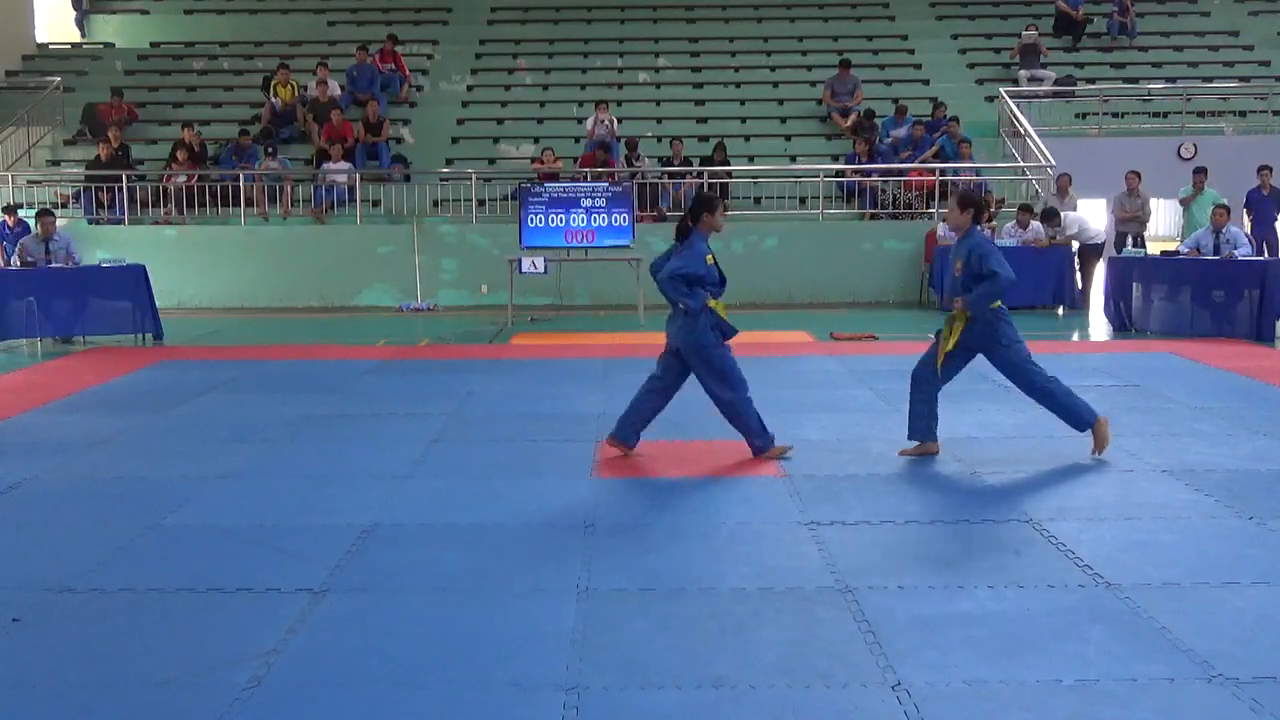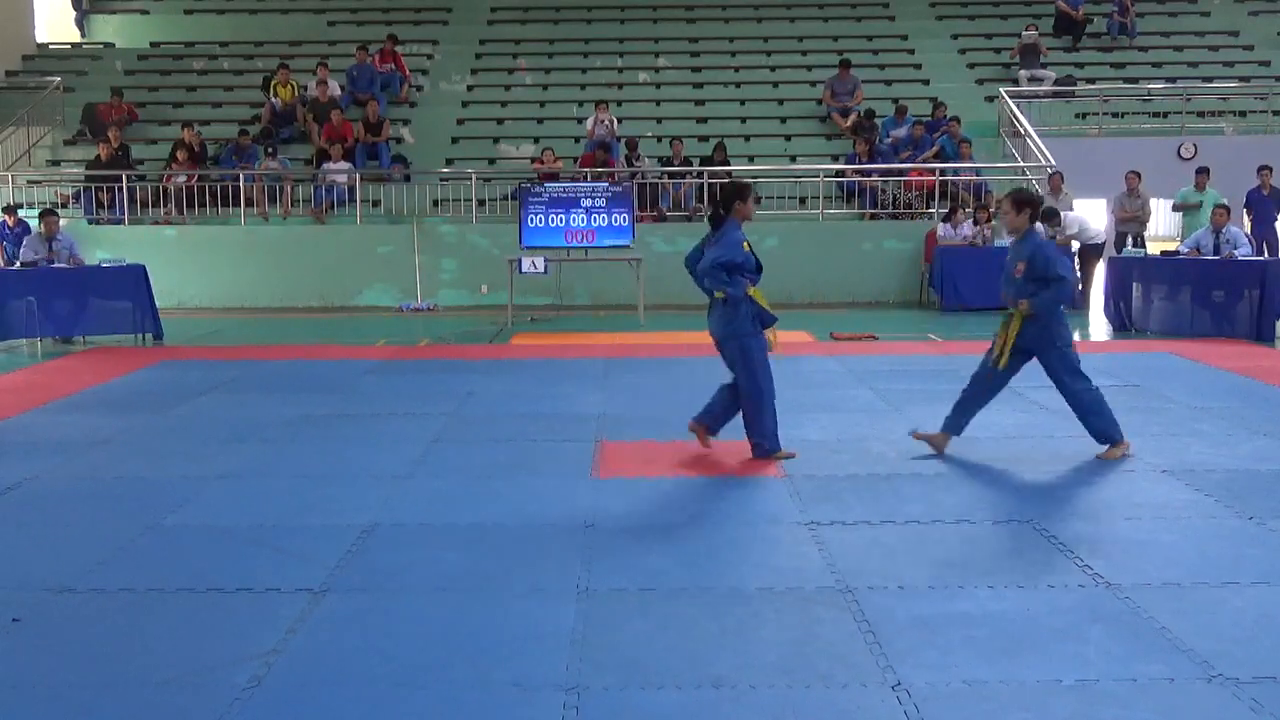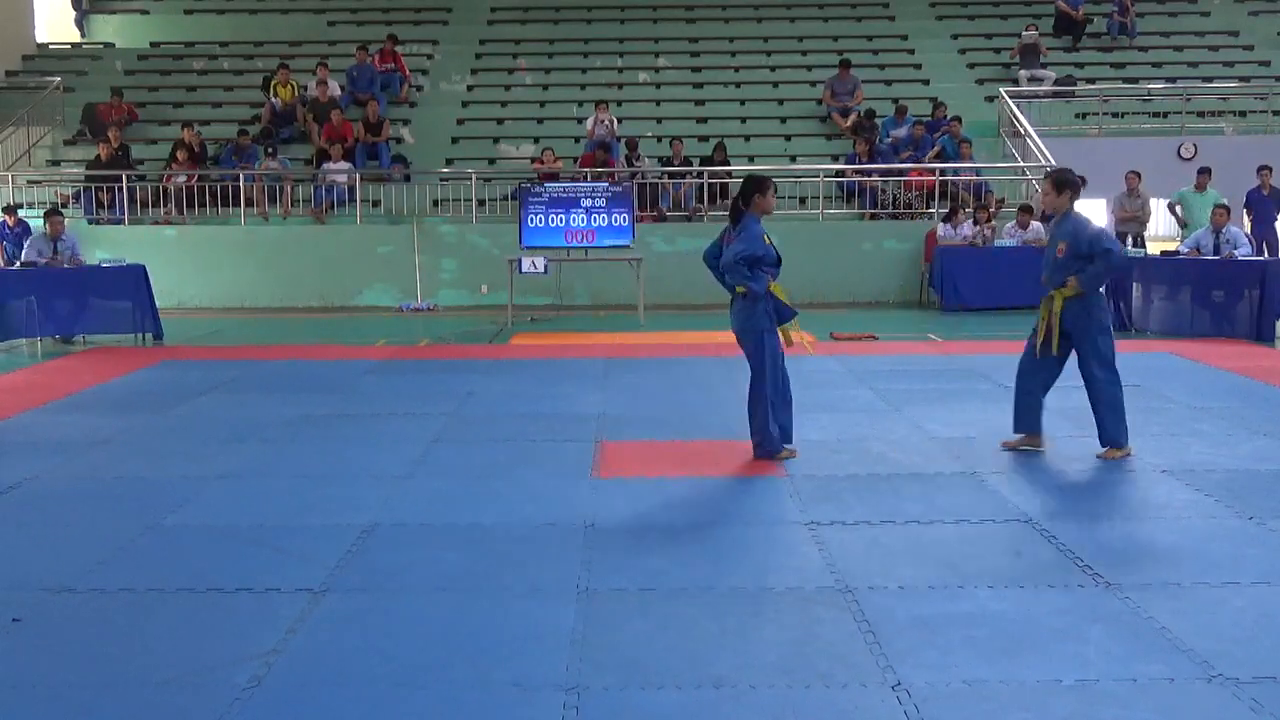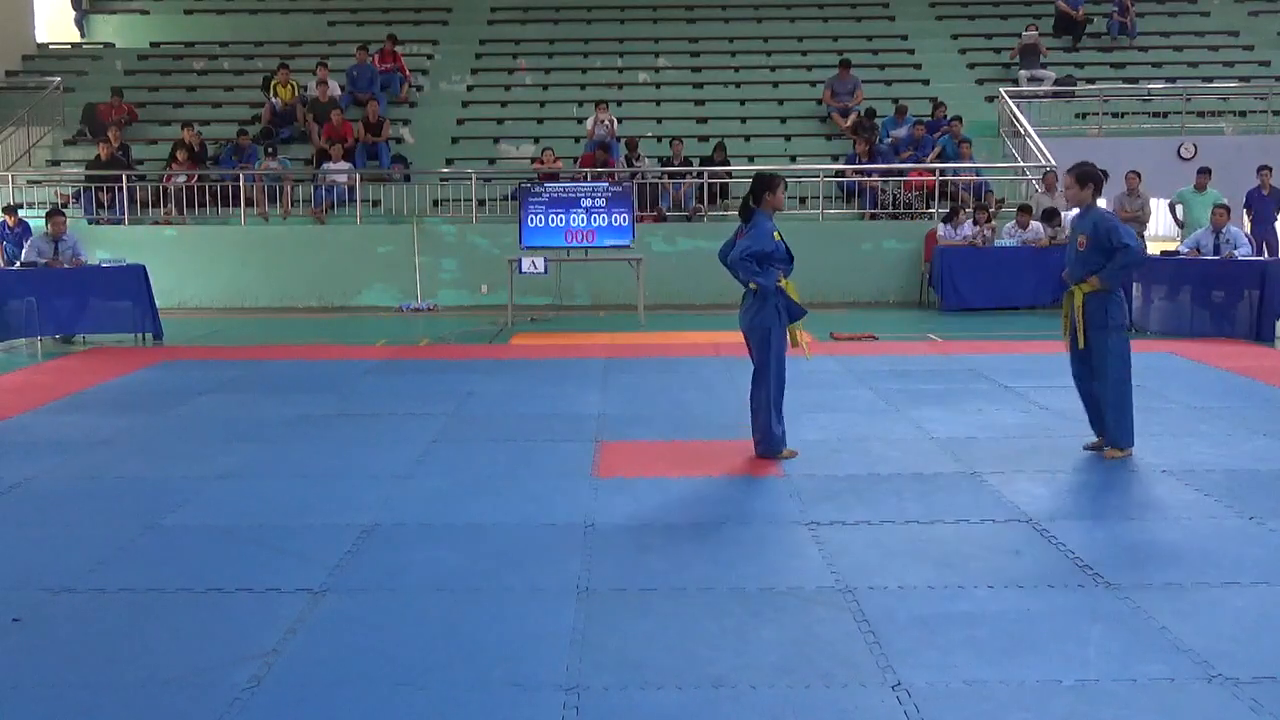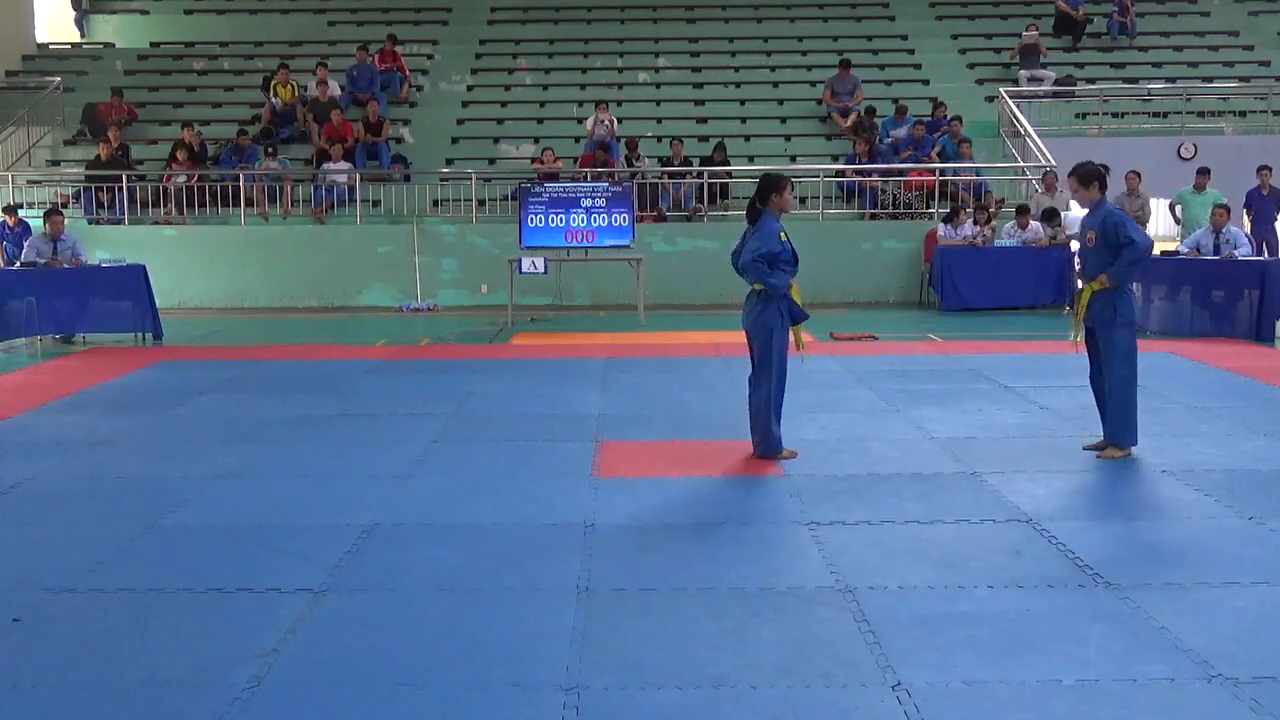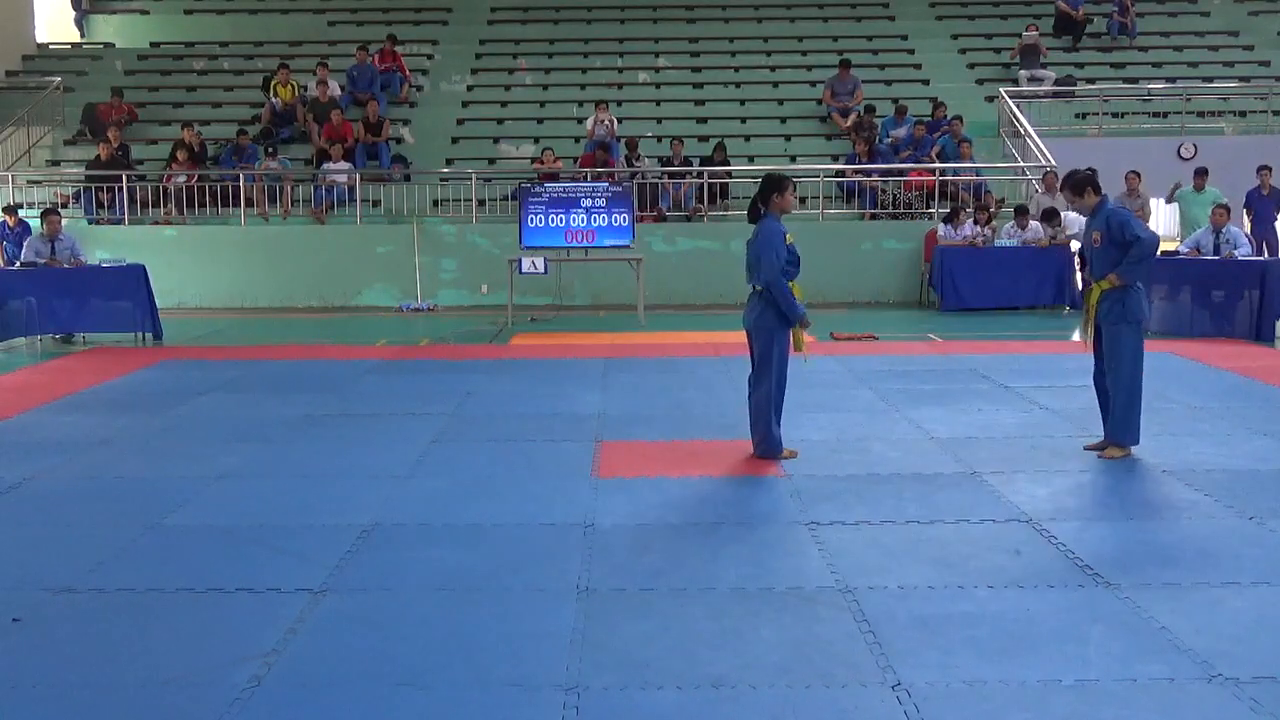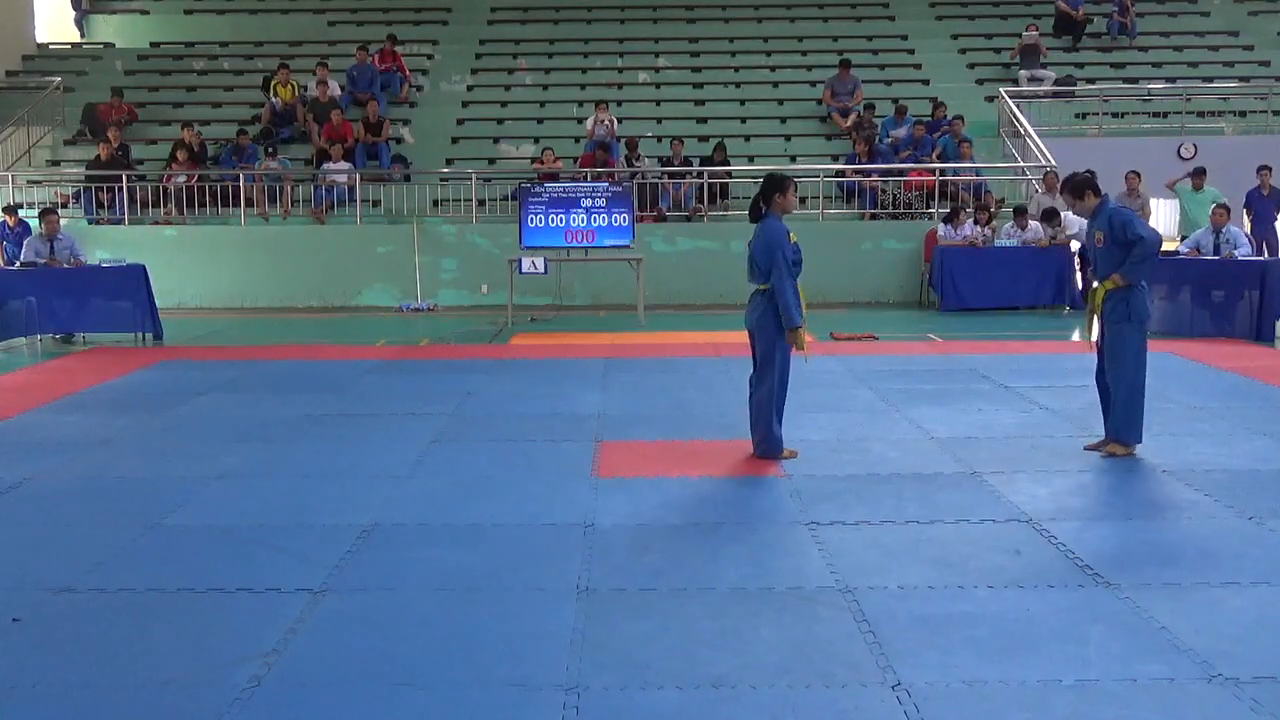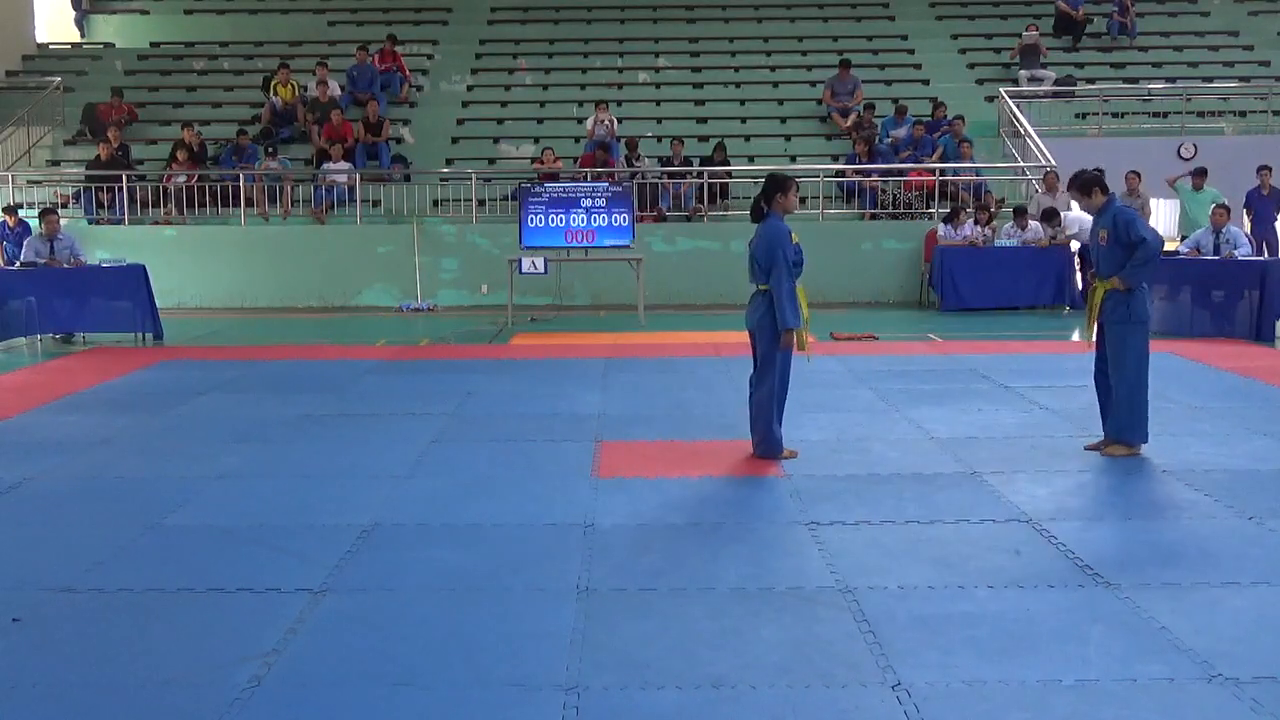
dt=0.2s
person 1, frame 1
left shoulder: (979, 246)
right shoulder: (962, 244)
left elbow: (1002, 280)
left wrist: (968, 303)
right wrist: (955, 303)
left hip: (993, 328)
right hip: (964, 326)
left knee: (1035, 380)
right knee: (925, 376)
left ankle: (1094, 422)
right ankle: (926, 441)
person 1, frame 2
left shoulder: (1042, 248)
right shoulder: (1019, 245)
left elbow: (1068, 284)
left wrist: (1035, 305)
right wrist: (1011, 297)
left hip: (1046, 328)
right hip: (1019, 326)
left knee: (1074, 384)
right knee: (985, 378)
left ankle: (1116, 441)
right ankle: (945, 434)
person 1, frame 3
left shoulder: (1081, 228)
right shoulder: (1057, 226)
left elbow: (1115, 256)
left wrist: (1083, 282)
right wrist: (1049, 278)
left hip: (1086, 311)
right hip: (1057, 310)
left knee: (1100, 375)
right knee: (1031, 368)
left ankle: (1118, 442)
right ankle: (1032, 433)
person 1, frame 4
left shoulder: (1103, 221)
right shoulder: (1078, 221)
left elbow: (1134, 250)
left wrist: (1104, 279)
right wrist: (1070, 273)
left hip: (1104, 307)
right hip: (1082, 306)
left knee: (1112, 374)
right knee: (1085, 374)
left ankle: (1121, 442)
right ankle: (1107, 434)
person 1, frame 5
left shoulder: (1112, 217)
right shoulder: (1089, 219)
left elbow: (1142, 246)
left wrist: (1113, 276)
right wrist: (1083, 273)
left hip: (1114, 306)
right hip: (1095, 305)
left knee: (1118, 373)
right knee: (1100, 374)
left ankle: (1122, 441)
right ankle: (1112, 436)
person 1, frame 6
left shoulder: (1115, 216)
right shoulder: (1094, 220)
left elbow: (1148, 242)
left wrist: (1123, 275)
right wrist: (1092, 275)
left hip: (1123, 304)
right hip: (1106, 303)
left knee: (1122, 373)
right knee: (1104, 373)
left ankle: (1122, 440)
right ankle: (1112, 435)
person 1, frame 7
left shoulder: (1118, 216)
right shoulder: (1095, 220)
left elbow: (1151, 241)
left wrist: (1126, 276)
right wrist: (1099, 276)
left hip: (1126, 304)
right hip: (1110, 302)
left knee: (1125, 371)
right knee: (1106, 372)
left ankle: (1126, 439)
right ankle: (1114, 434)
person 1, frame 8
left shoulder: (1123, 215)
right shoulder: (1101, 218)
left elbow: (1153, 244)
left wrist: (1127, 281)
right wrist: (1101, 286)
left hip: (1126, 305)
right hip: (1109, 303)
left knee: (1127, 372)
right knee: (1105, 372)
left ankle: (1129, 439)
right ankle: (1113, 434)
person 2, frame 1
left shoulder: (688, 244)
right shoulder: (697, 251)
left elbow: (657, 268)
right elbow: (666, 276)
right wrist: (694, 301)
left hip: (684, 325)
right hip: (700, 327)
left knee: (663, 381)
right knee: (731, 385)
left ankle: (623, 435)
right ankle: (762, 444)
person 2, frame 2
left shoulder: (719, 233)
right shoulder: (732, 238)
left elbow: (693, 262)
right elbow: (707, 268)
left wrist: (713, 291)
right wrist: (735, 289)
left hip: (725, 315)
right hip: (738, 317)
left knee: (745, 379)
right knee: (758, 382)
left ankle: (705, 422)
right ankle: (765, 446)
person 2, frame 3
left shoulder: (738, 227)
right shoulder: (753, 232)
left elbow: (711, 257)
right elbow: (731, 263)
left wrist: (733, 286)
right wrist: (757, 285)
left hip: (751, 310)
right hip: (757, 311)
left knee: (773, 376)
right knee: (766, 378)
left ankle: (776, 437)
right ankle: (768, 445)
person 2, frame 4
left shoulder: (753, 225)
right shoulder: (763, 228)
left elbow: (726, 255)
right elbow: (737, 258)
right wrist: (766, 280)
left hip: (759, 308)
right hip: (767, 310)
left knee: (767, 377)
right knee: (769, 378)
left ankle: (769, 440)
right ankle: (769, 445)
person 2, frame 5
left shoulder: (760, 226)
right shoulder: (770, 229)
left elbow: (737, 258)
right elbow: (747, 262)
right wrist: (780, 284)
left hip: (760, 310)
right hip: (770, 312)
left knee: (764, 378)
right knee: (769, 379)
left ankle: (764, 441)
right ankle: (768, 445)
person 2, frame 6
left shoulder: (763, 227)
right shoulder: (774, 231)
right elbow: (774, 279)
right wrist: (798, 314)
left hip: (760, 311)
right hip: (771, 314)
left knee: (763, 378)
right knee: (771, 379)
left ankle: (764, 441)
right ankle: (769, 445)
person 2, frame 7
left shoulder: (764, 228)
right shoulder: (778, 232)
right elbow: (784, 281)
right wrist: (793, 323)
left hip: (760, 309)
right hip: (773, 313)
left knee: (763, 378)
right knee: (772, 379)
left ankle: (764, 441)
right ankle: (769, 445)
person 2, frame 8
left shoulder: (765, 229)
right shoulder: (780, 232)
right elbow: (782, 281)
right wrist: (788, 324)
left hip: (761, 309)
right hip: (773, 313)
left knee: (764, 378)
right knee: (773, 379)
left ankle: (764, 441)
right ankle: (769, 445)
